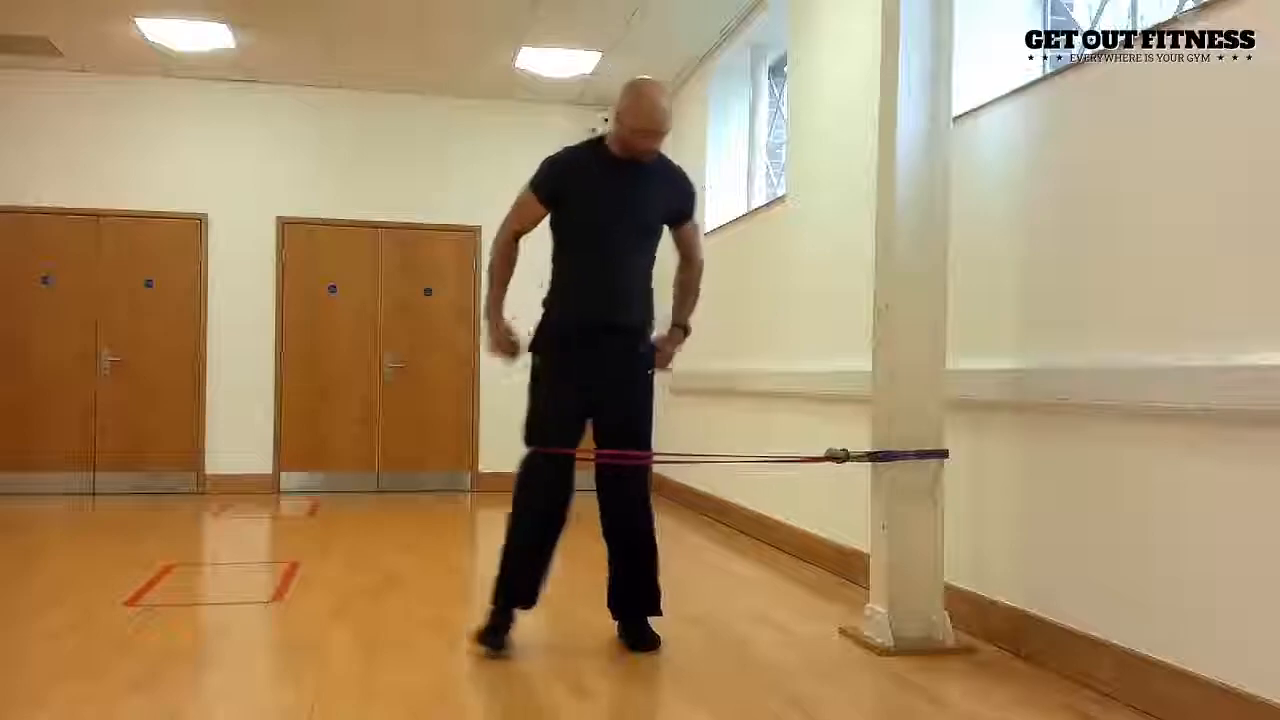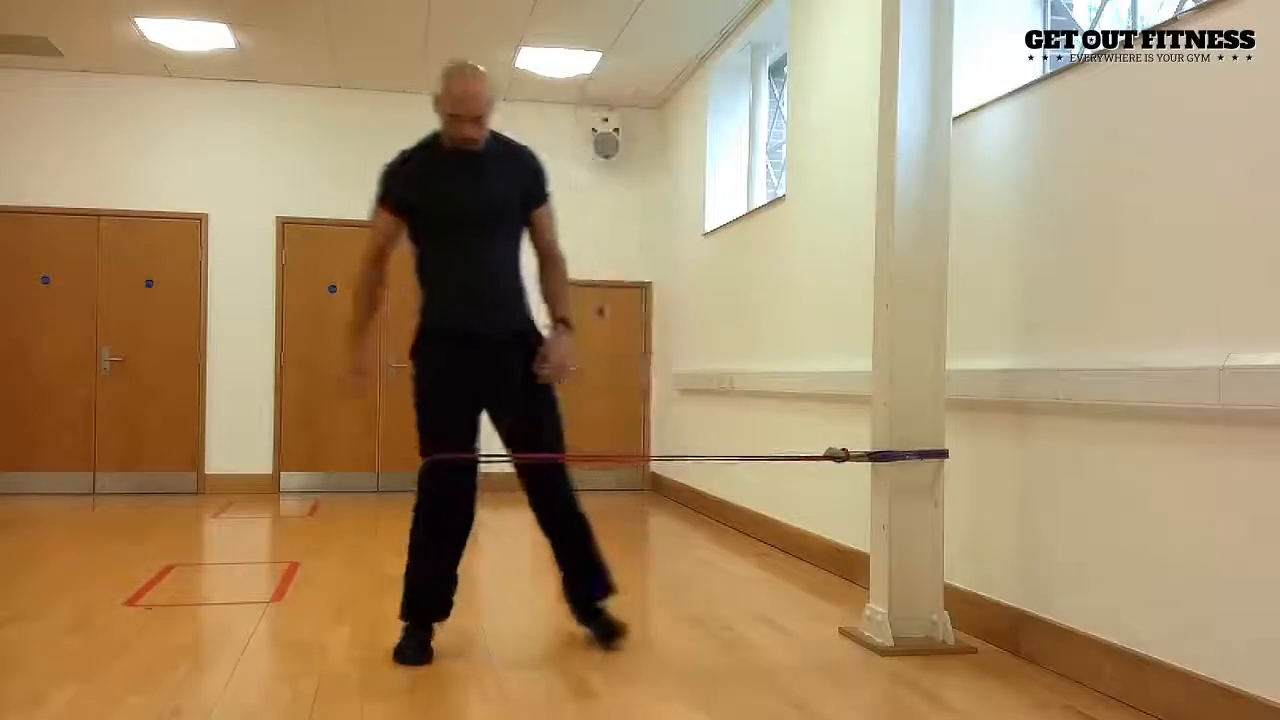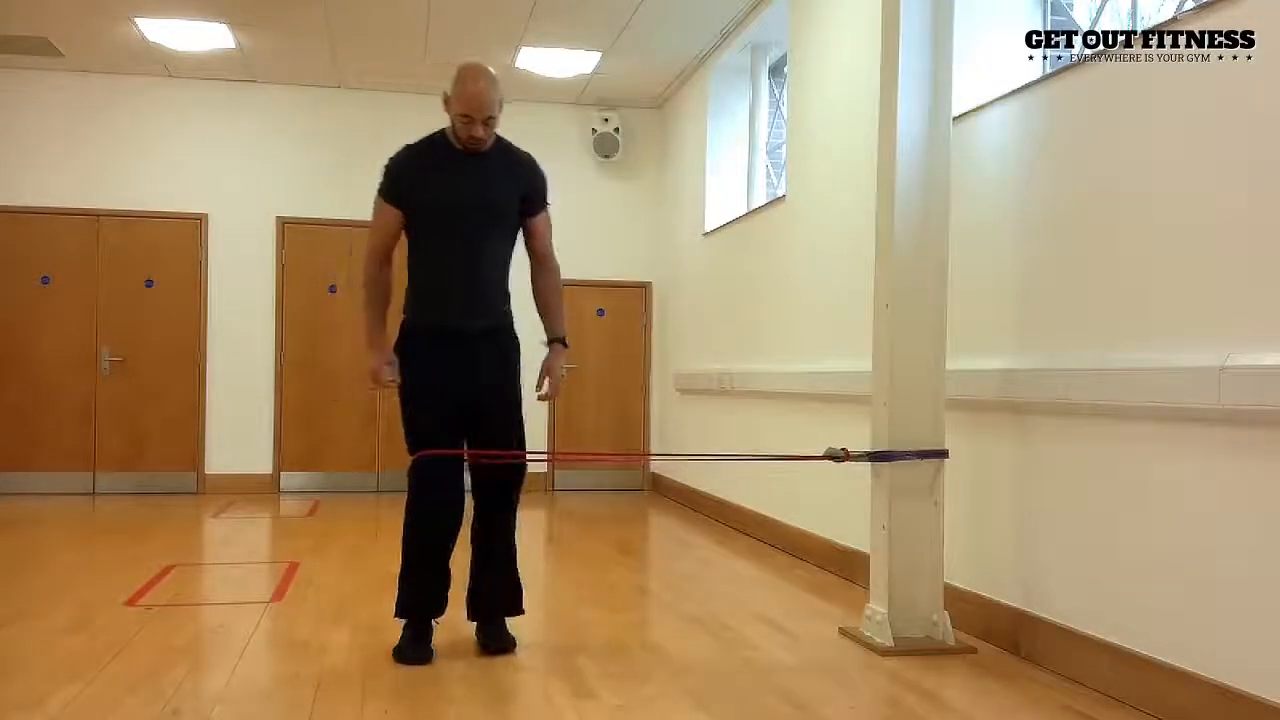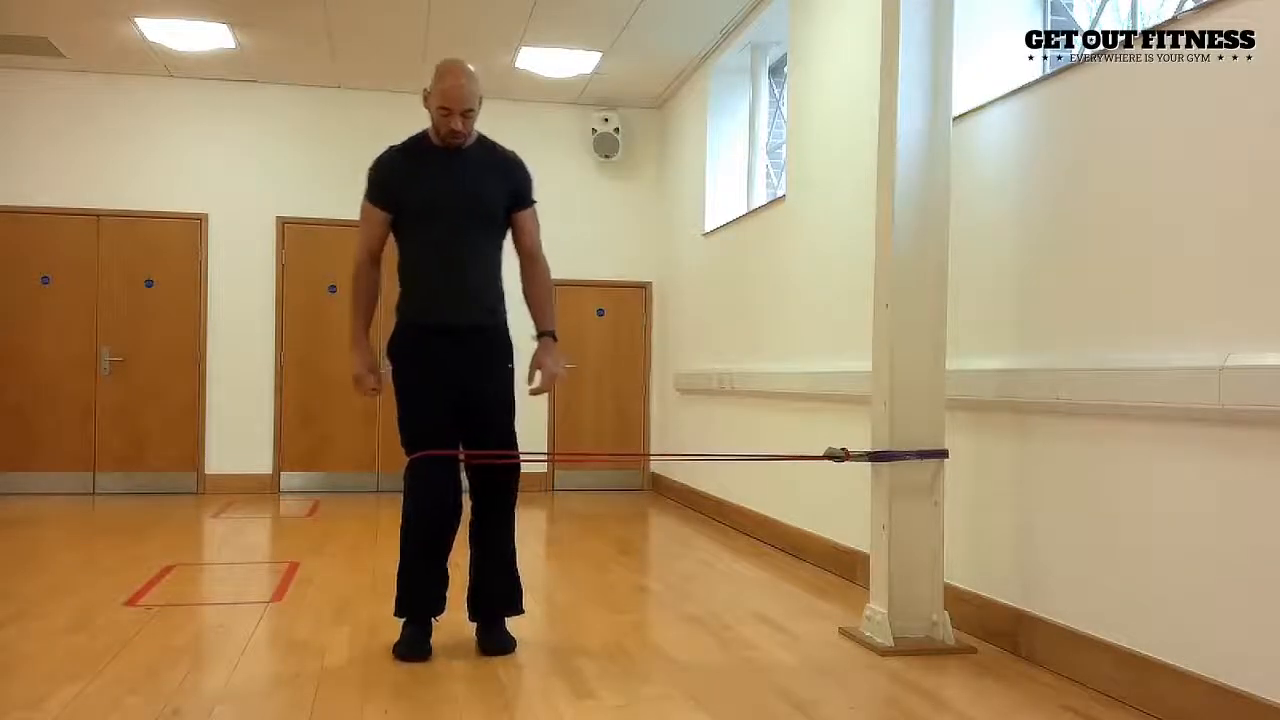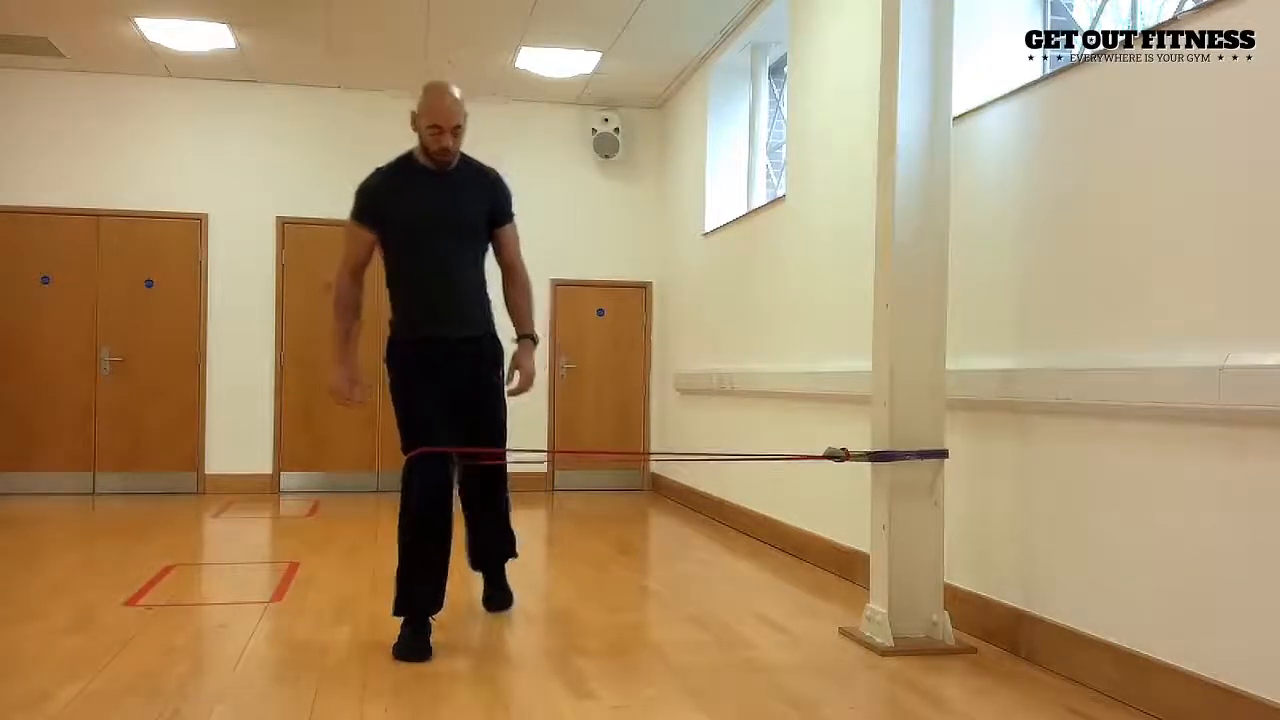
dt=0.7s
person 1, frame 1
left shoulder: (672, 183)
right shoulder: (567, 168)
left elbow: (691, 259)
right elbow: (509, 235)
left wrist: (678, 329)
right wrist: (495, 316)
left hip: (630, 347)
right hip: (565, 341)
left knee: (628, 482)
right knee: (546, 471)
left ankle: (633, 610)
right ankle: (506, 606)
person 1, frame 2
left shoulder: (521, 165)
right shoulder: (408, 172)
left elbow: (549, 253)
right elbow: (376, 259)
left wrist: (562, 329)
right wrist: (360, 340)
left hip: (514, 342)
right hip: (443, 347)
left knee: (546, 474)
right knee: (445, 482)
left ankle: (588, 599)
right ankle: (420, 619)
person 1, frame 3
left shoulder: (522, 171)
right shoulder: (410, 166)
left elbow: (543, 261)
right elbow: (378, 257)
left wrist: (557, 343)
right wrist: (377, 341)
left hip: (495, 344)
right hip: (425, 344)
left knee: (501, 478)
right knee: (433, 481)
left ankle: (492, 612)
right ankle: (418, 617)
person 1, frame 4
left shoulder: (506, 169)
right shoulder: (394, 168)
left elbow: (532, 259)
right elbow: (368, 260)
left wrist: (547, 337)
right wrist: (360, 345)
left hip: (488, 343)
right hip: (418, 345)
left knee: (496, 481)
right knee: (431, 482)
left ankle: (492, 613)
right ankle: (417, 616)
person 1, frame 5
left shoulder: (488, 185)
right shoulder: (381, 188)
left elbow: (513, 269)
right elbow: (350, 275)
left wrist: (526, 341)
right wrist: (344, 357)
left hip: (478, 348)
right hip: (413, 353)
left knee: (486, 469)
right knee: (427, 479)
left ankle: (493, 567)
right ankle: (416, 615)
